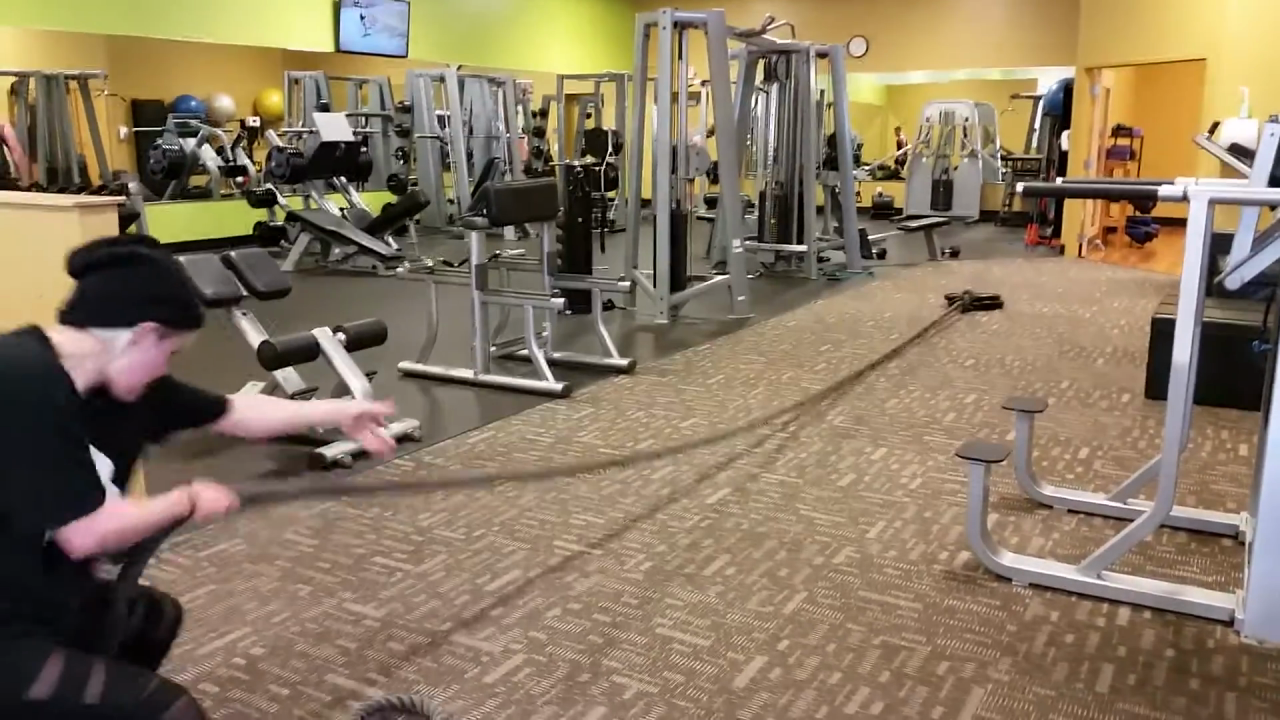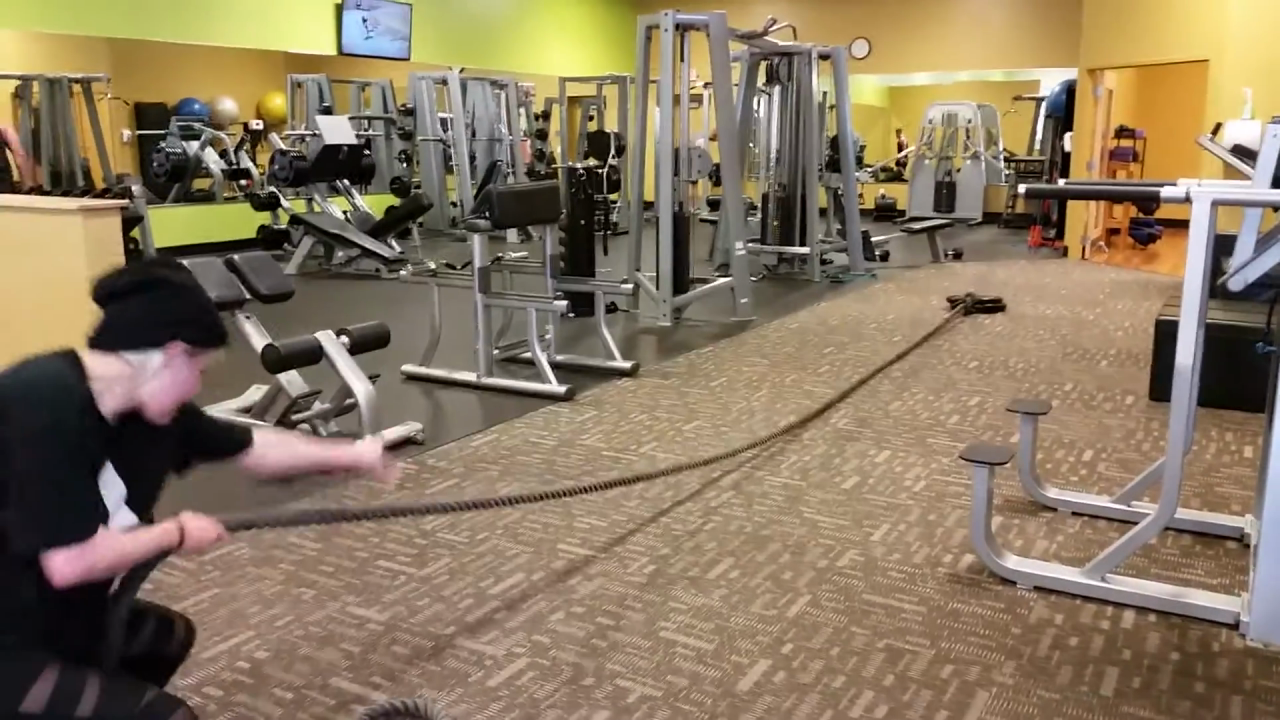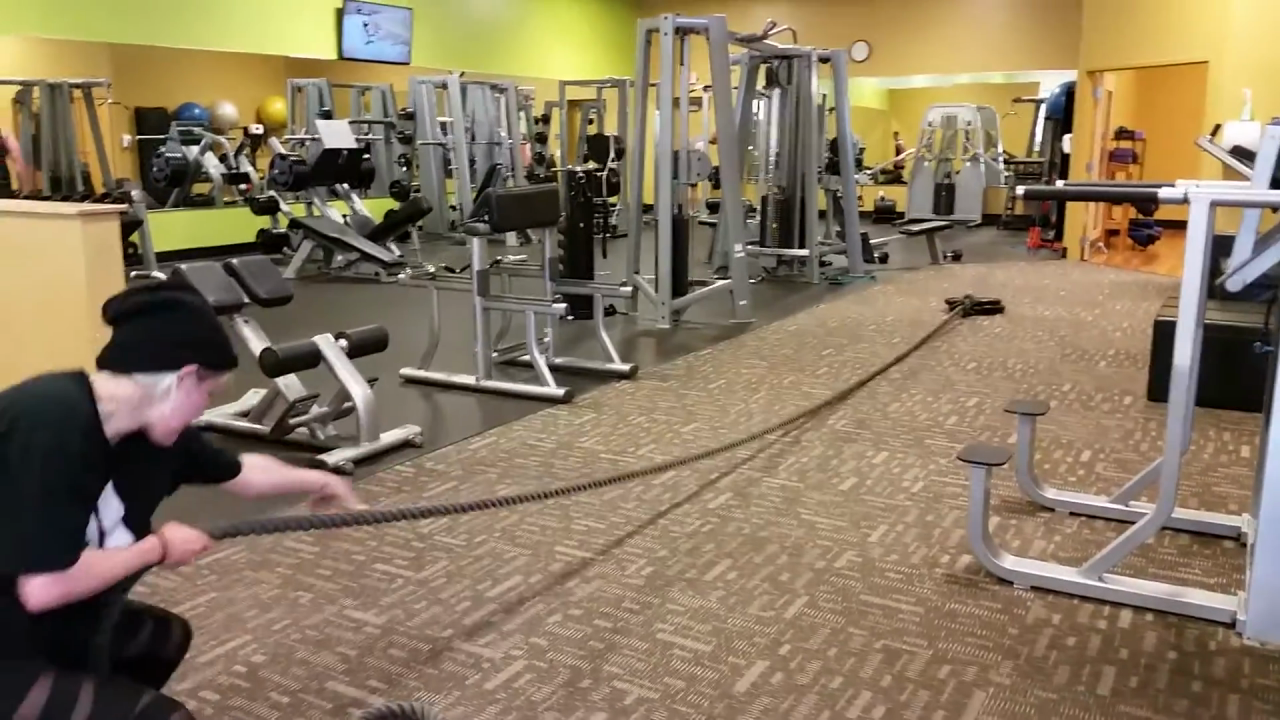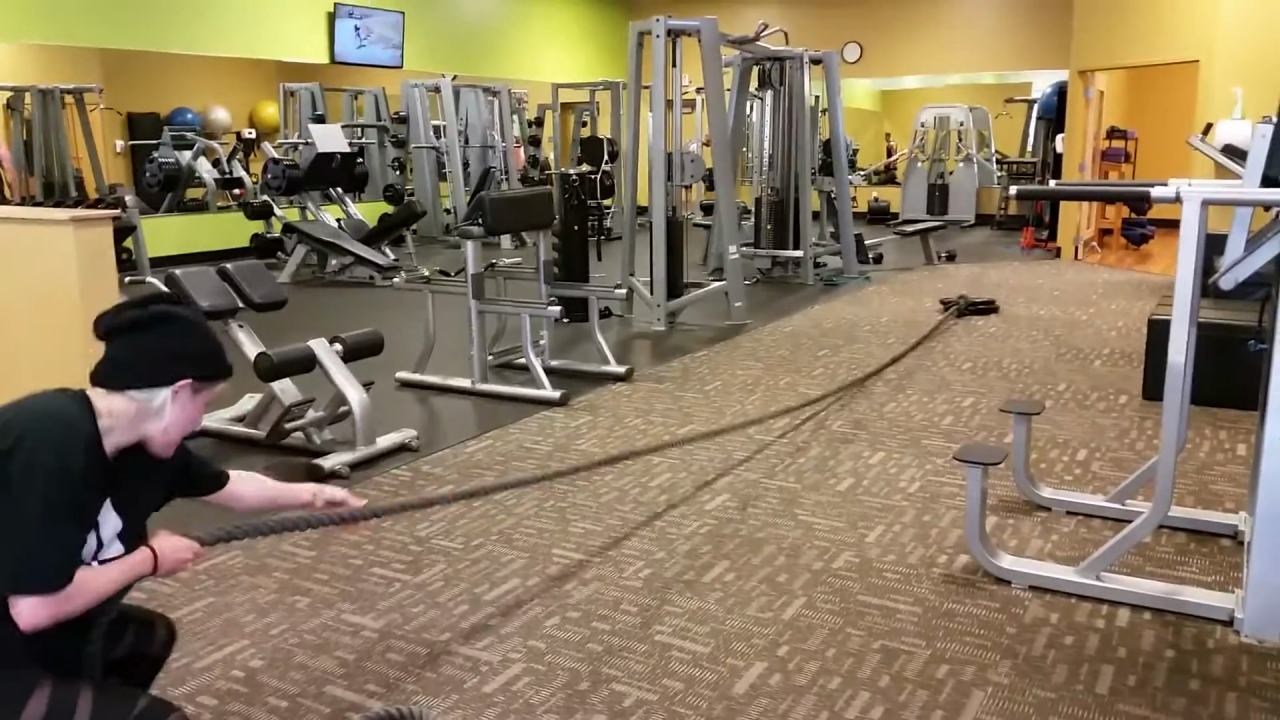
dt=0.1s
person 1, frame 1
left shoulder: (100, 375)
left elbow: (233, 414)
right elbow: (85, 533)
left wrist: (339, 413)
right wrist: (187, 502)
left knee: (156, 617)
person 1, frame 2
left shoulder: (154, 411)
right shoulder: (44, 407)
left elbow: (254, 447)
right elbow: (72, 564)
left wrist: (345, 452)
right wrist: (176, 534)
left knee: (168, 637)
person 1, frame 3
left shoulder: (151, 428)
right shoulder: (48, 426)
left elbow: (240, 472)
right elbow: (46, 585)
left wrist: (317, 480)
right wrist: (158, 548)
left knee: (164, 637)
person 1, frame 4
left shoulder: (141, 443)
right shoulder: (52, 443)
left elbow: (227, 486)
right elbow: (36, 607)
left wrist: (311, 494)
right wrist: (150, 559)
left knee: (149, 635)
